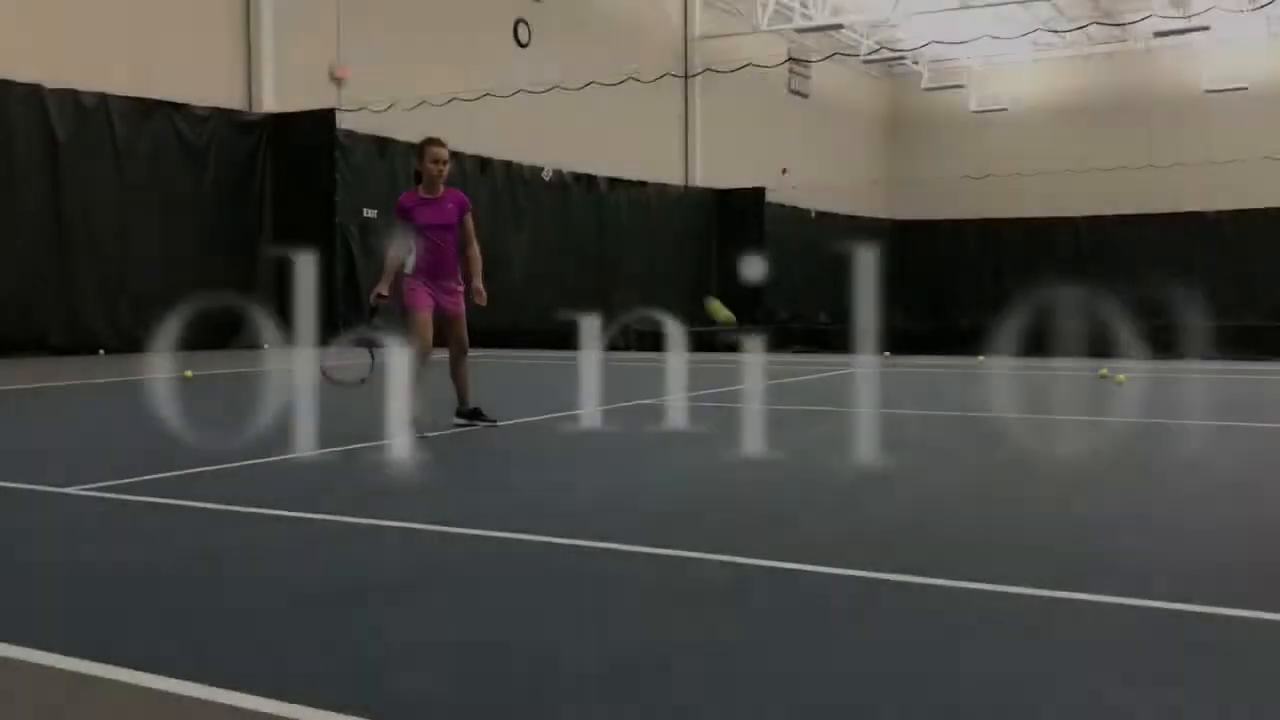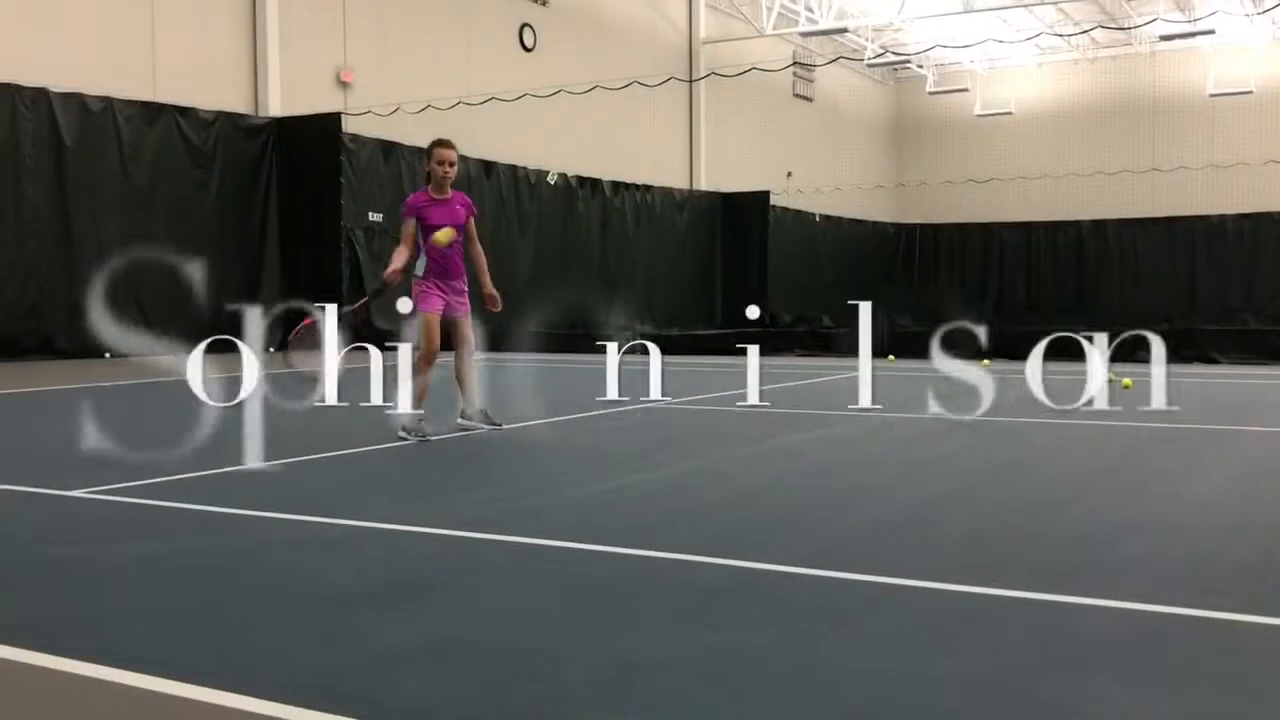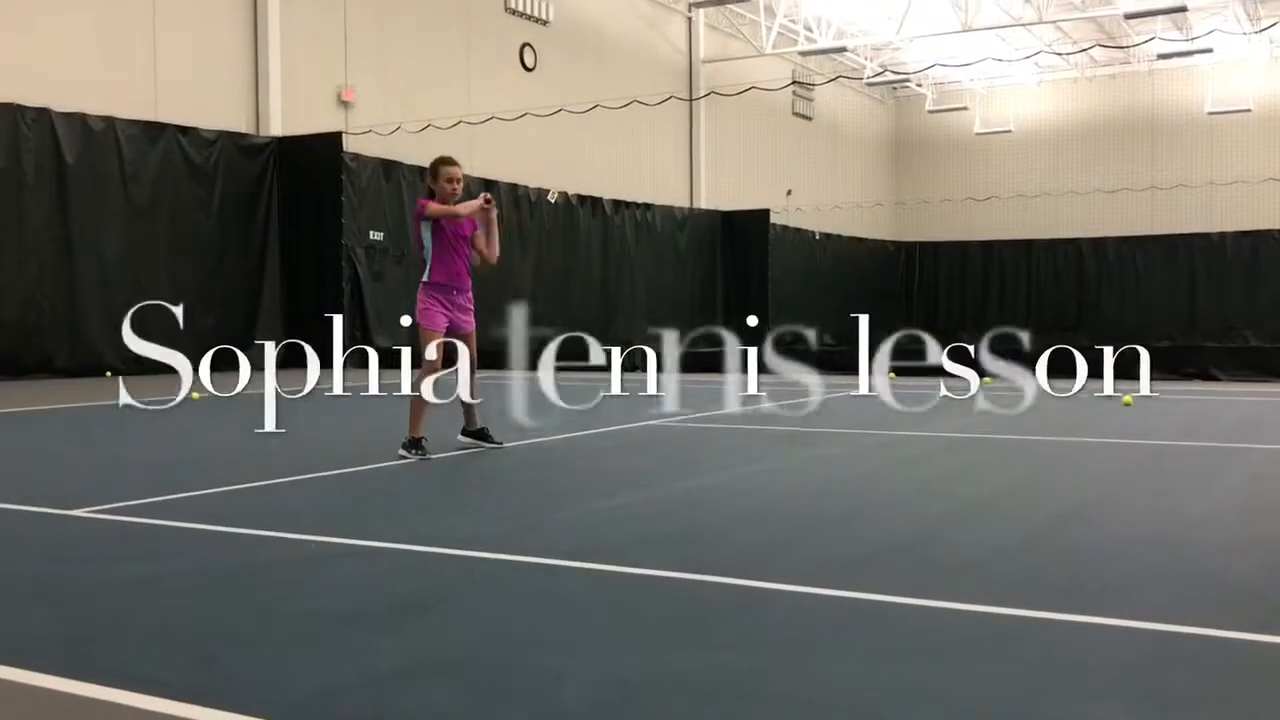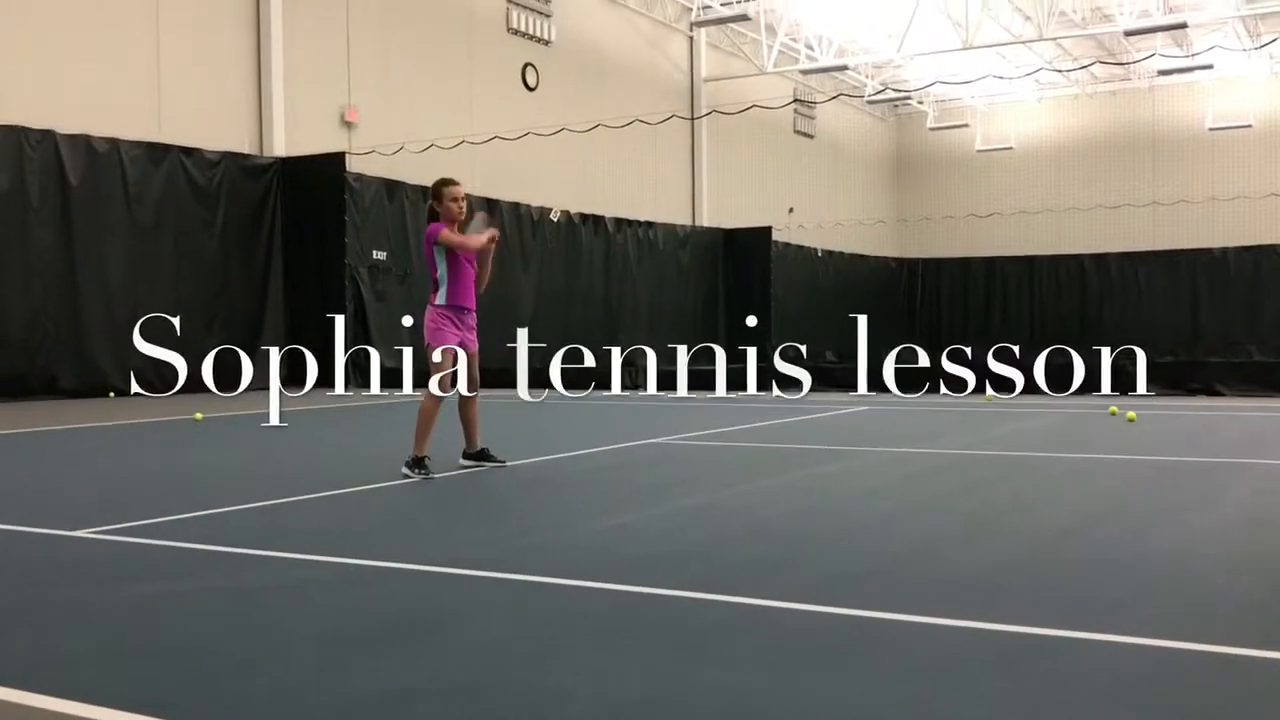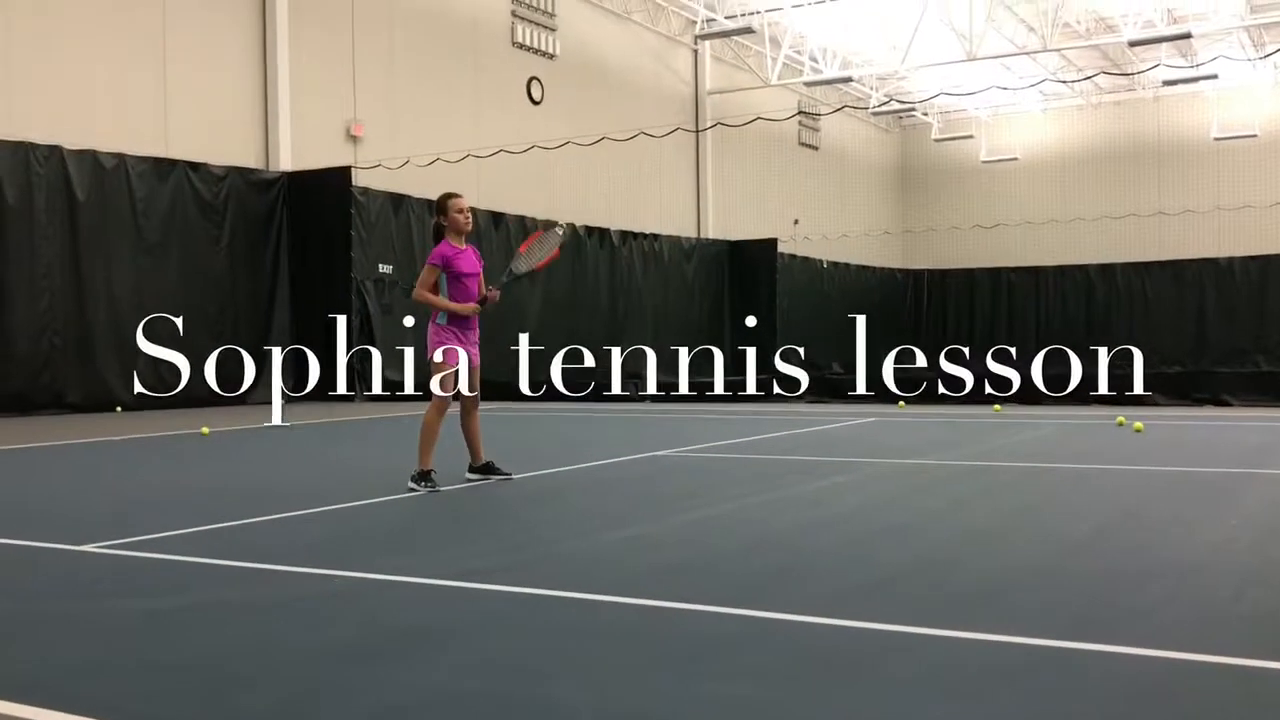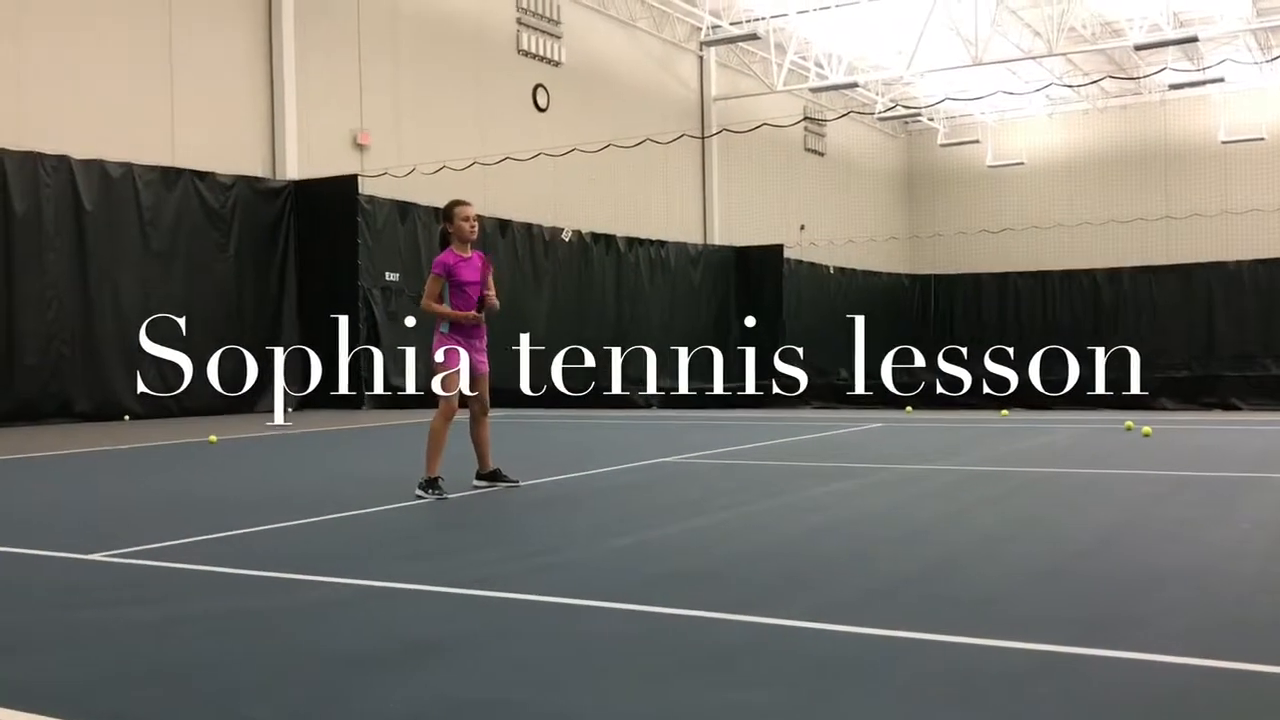
dt=0.4s
person 1, frame 1
left shoulder: (458, 200)
right shoulder: (407, 202)
left elbow: (471, 243)
right elbow: (398, 246)
left wrist: (477, 280)
right wrist: (385, 283)
left hip: (451, 283)
right hip: (420, 282)
left knee: (460, 347)
right knee: (423, 346)
left ankle: (465, 408)
person 1, frame 2
left shoulder: (464, 203)
right shoulder: (415, 202)
left elbow: (474, 247)
right elbow: (406, 246)
left wrist: (487, 285)
right wrist: (396, 267)
left hip: (457, 284)
right hip: (428, 283)
left knee: (466, 348)
right knee: (429, 349)
left ankle: (470, 410)
right ankle: (412, 420)
person 1, frame 3
left shoulder: (470, 220)
right shoulder: (426, 208)
left elbow: (490, 258)
right elbow: (457, 211)
left wrist: (490, 218)
right wrist: (477, 202)
left hip: (463, 298)
right hip: (434, 297)
left knee: (469, 365)
right knee: (431, 366)
left ankle: (471, 428)
right ankle: (413, 439)
person 1, frame 4
left shoulder: (467, 243)
right shoulder: (435, 231)
left elbow: (479, 286)
right elbow: (467, 243)
left wrist: (488, 250)
right wrist: (487, 234)
left hip: (467, 317)
right hip: (443, 316)
left knee: (471, 386)
right knee: (440, 387)
left ankle: (473, 450)
right ankle: (416, 458)
person 1, frame 5
left shoulder: (474, 253)
right shoulder: (441, 253)
right elbow: (419, 293)
left wrist: (489, 296)
right wrist: (457, 307)
left hip: (469, 333)
right hip: (446, 333)
left knee: (471, 401)
right knee: (442, 400)
left ankle: (478, 464)
right ankle: (422, 472)
person 1, frame 6
left shoulder: (481, 260)
right shoulder: (444, 261)
left elbow: (492, 304)
right elbow: (427, 303)
left wrist: (491, 301)
right wrist: (460, 315)
left hip: (477, 341)
right hip: (451, 341)
left knee: (481, 408)
right knee: (448, 407)
left ankle: (486, 471)
right ankle: (429, 479)
